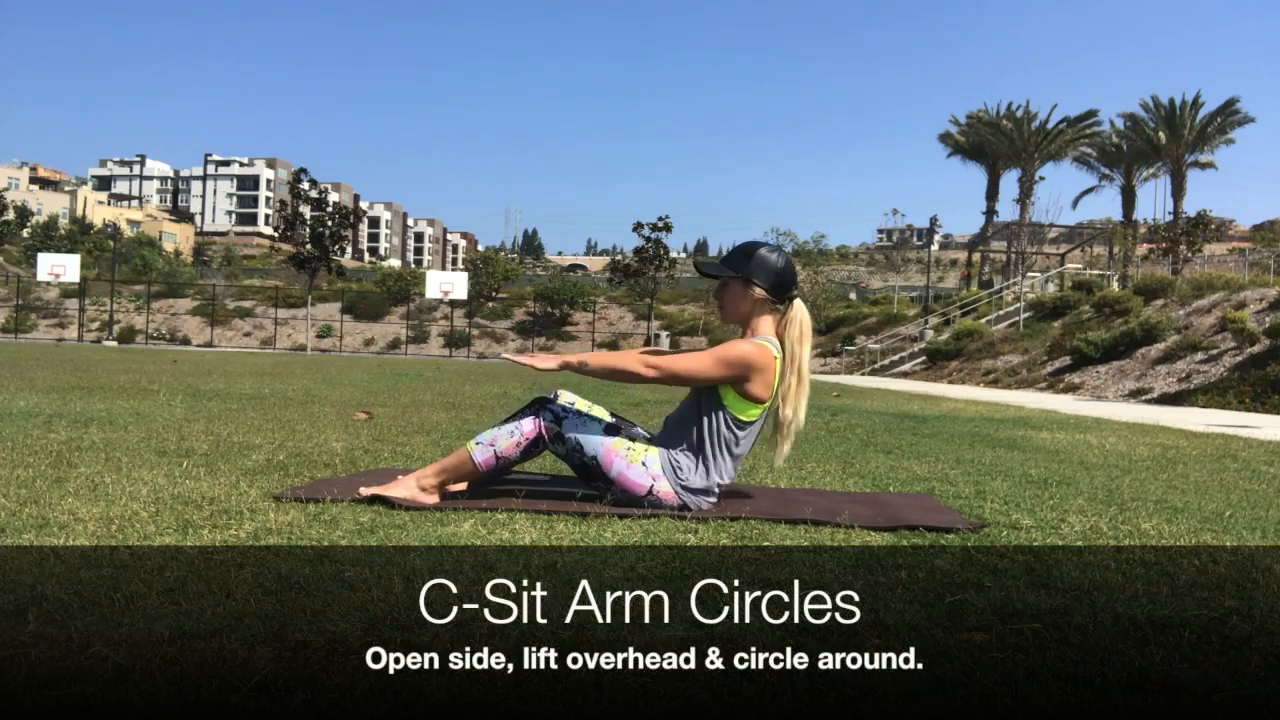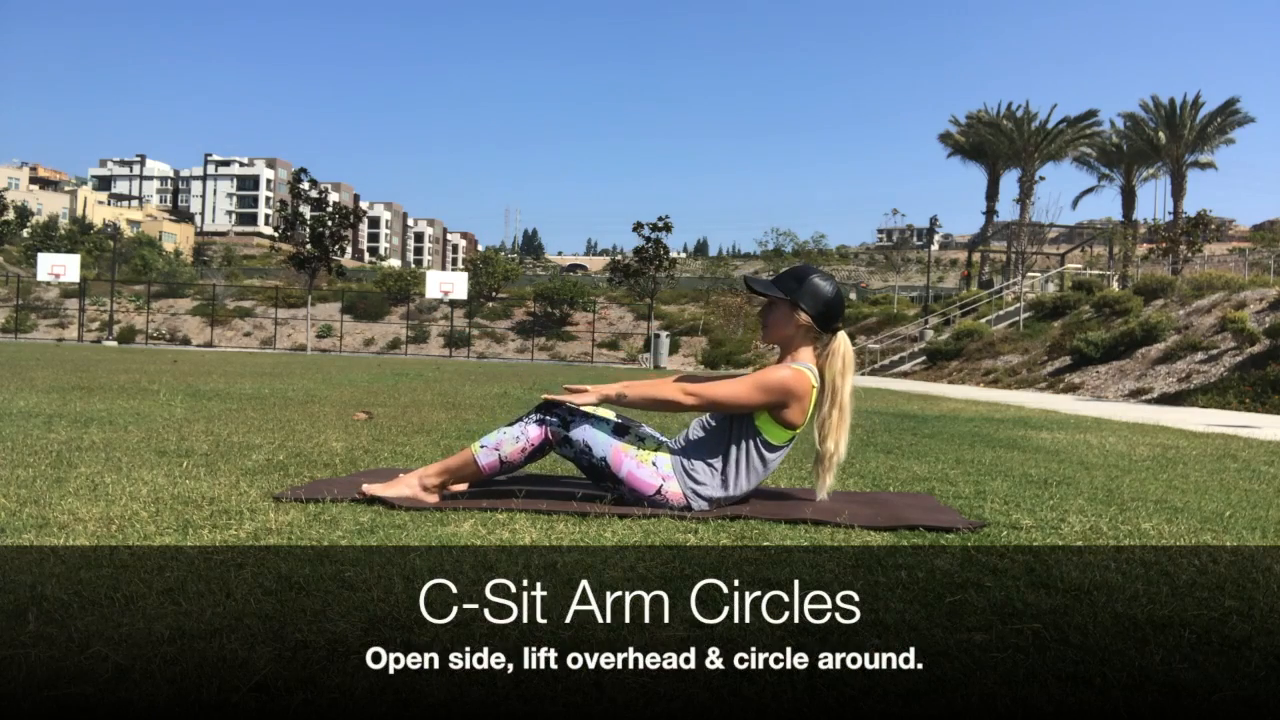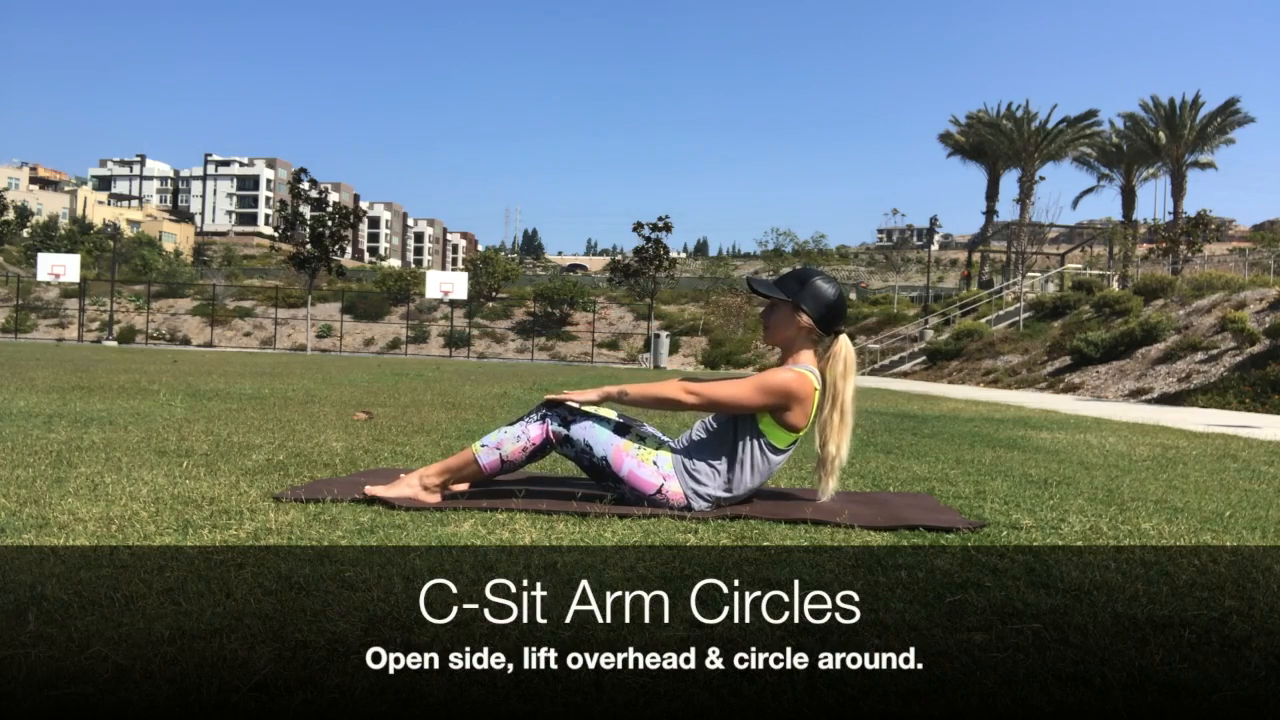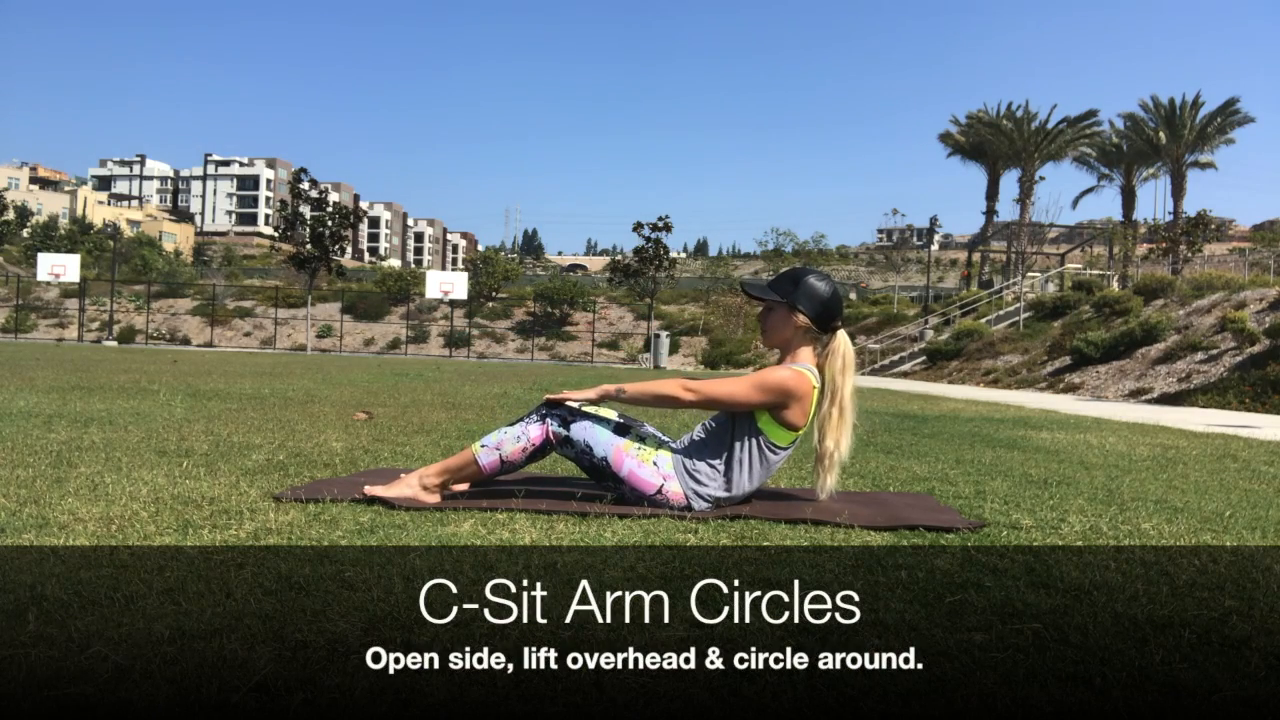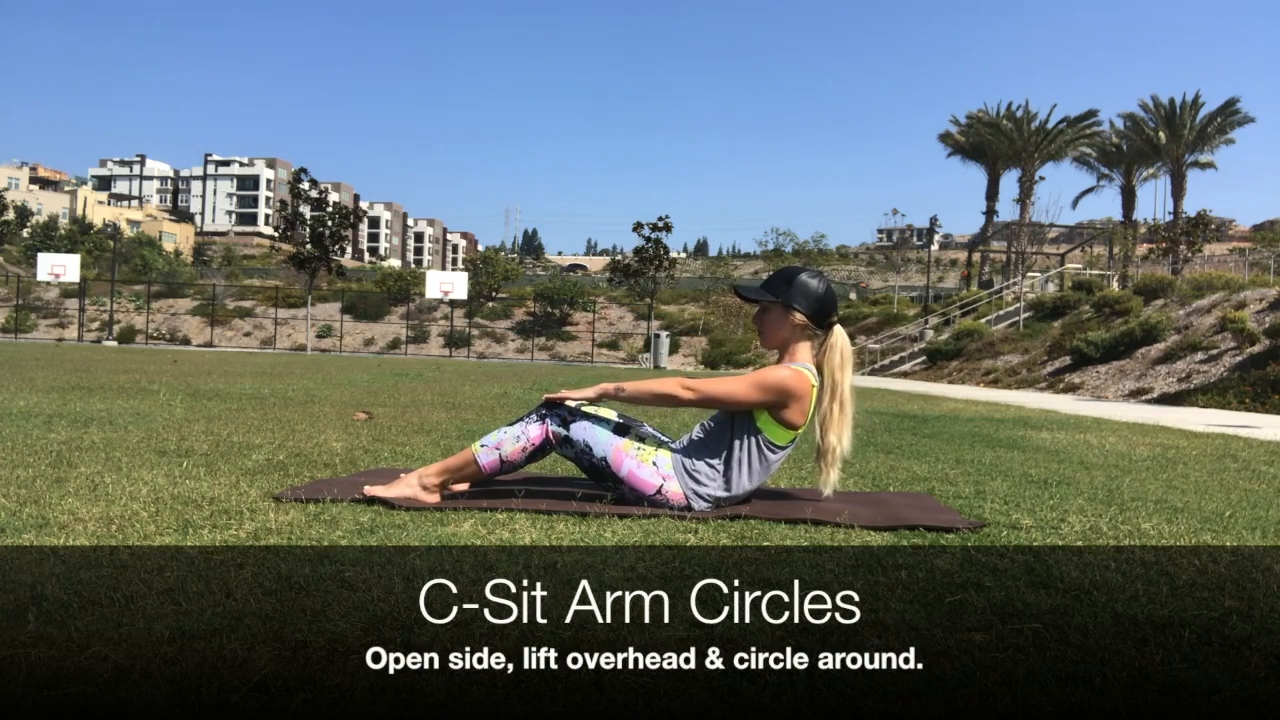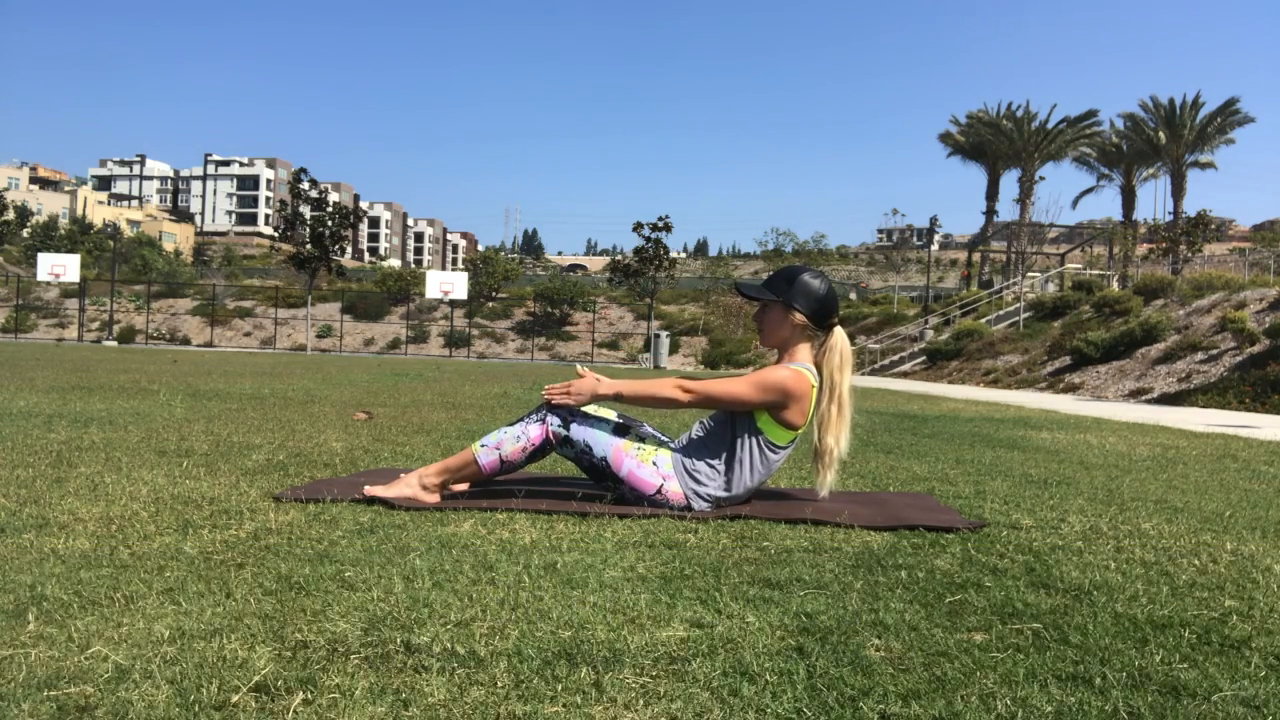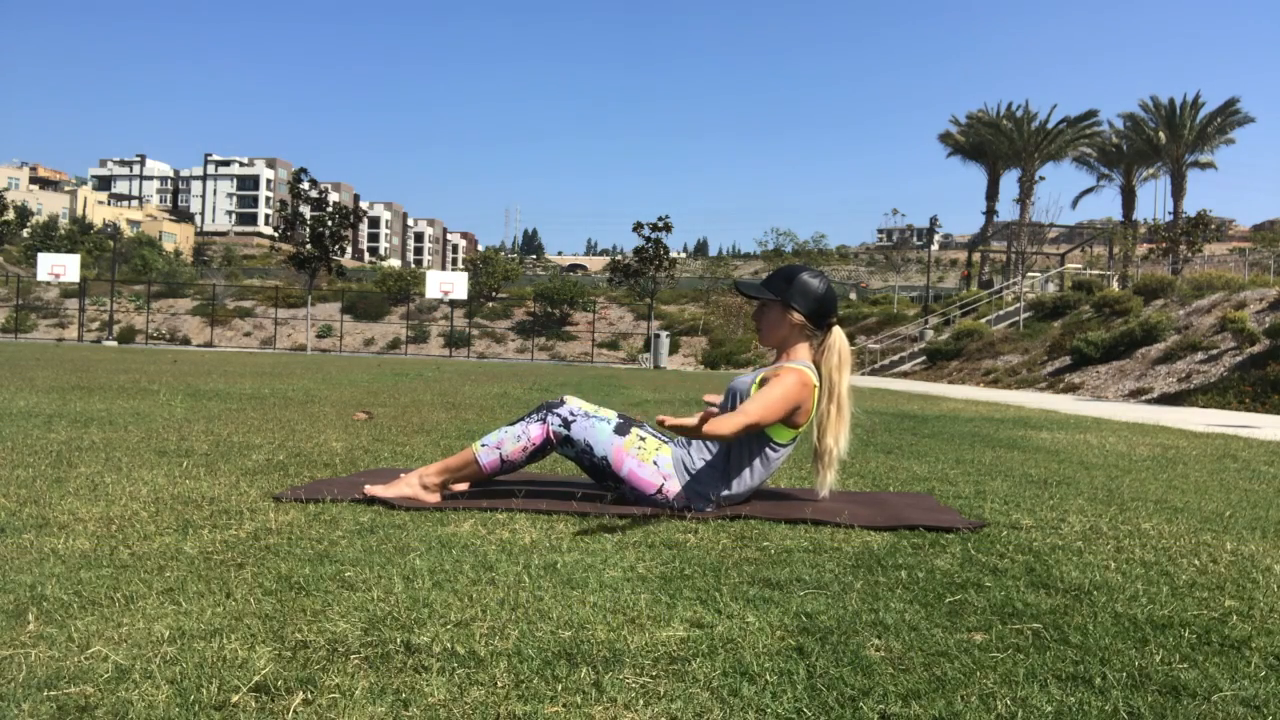
dt=0.7s
person 1, frame 1
left shoulder: (750, 356)
right shoulder: (750, 352)
left elbow: (649, 369)
right elbow: (660, 356)
left wrist: (565, 361)
right wrist: (571, 359)
left hip: (675, 485)
right hip: (673, 468)
left knee: (548, 418)
right knee: (558, 404)
left ankle: (427, 482)
right ankle: (456, 476)
person 1, frame 2
left shoulder: (790, 380)
right shoulder: (785, 375)
left elbow: (688, 397)
right elbow: (694, 381)
left wrist: (605, 393)
right wrist: (608, 390)
left hip: (681, 487)
right hip: (680, 466)
left knee: (554, 421)
right knee: (561, 413)
left ankle: (428, 481)
right ankle: (457, 474)
person 1, frame 3
left shoulder: (792, 383)
right shoulder: (789, 375)
left elbow: (690, 396)
right elbow: (700, 388)
left wrist: (607, 392)
right wrist: (609, 395)
left hip: (683, 486)
right hip: (682, 465)
left knee: (557, 420)
right knee: (564, 413)
left ankle: (430, 479)
right ankle: (456, 475)
person 1, frame 4
left shoulder: (790, 381)
right shoulder: (790, 376)
left elbow: (688, 394)
right elbow: (703, 393)
left wrist: (605, 390)
right wrist: (605, 395)
left hip: (683, 487)
right hip: (684, 467)
left knee: (557, 422)
right knee: (566, 412)
left ankle: (429, 481)
right ankle: (454, 475)
person 1, frame 5
left shoulder: (788, 380)
right shoulder: (786, 375)
left elbow: (686, 391)
right elbow: (697, 394)
left wrist: (605, 389)
right wrist: (605, 393)
left hip: (684, 487)
right hip: (684, 465)
left knee: (556, 421)
right knee: (565, 412)
left ankle: (431, 479)
right ankle: (455, 474)
person 1, frame 6
left shoulder: (789, 381)
right shoulder: (786, 374)
left elbow: (685, 393)
right elbow: (701, 393)
left wrist: (604, 389)
right wrist: (610, 389)
left hip: (682, 487)
right hip: (683, 466)
left knee: (556, 420)
right knee: (567, 412)
left ankle: (429, 479)
right ankle: (455, 473)
person 1, frame 7
left shoulder: (796, 381)
right shoulder: (785, 373)
left elbow: (734, 425)
left wrist: (699, 425)
right wrist: (720, 405)
left hip: (685, 486)
right hip: (683, 465)
left knee: (558, 421)
right knee: (566, 408)
left ankle: (430, 480)
right ankle: (457, 475)
